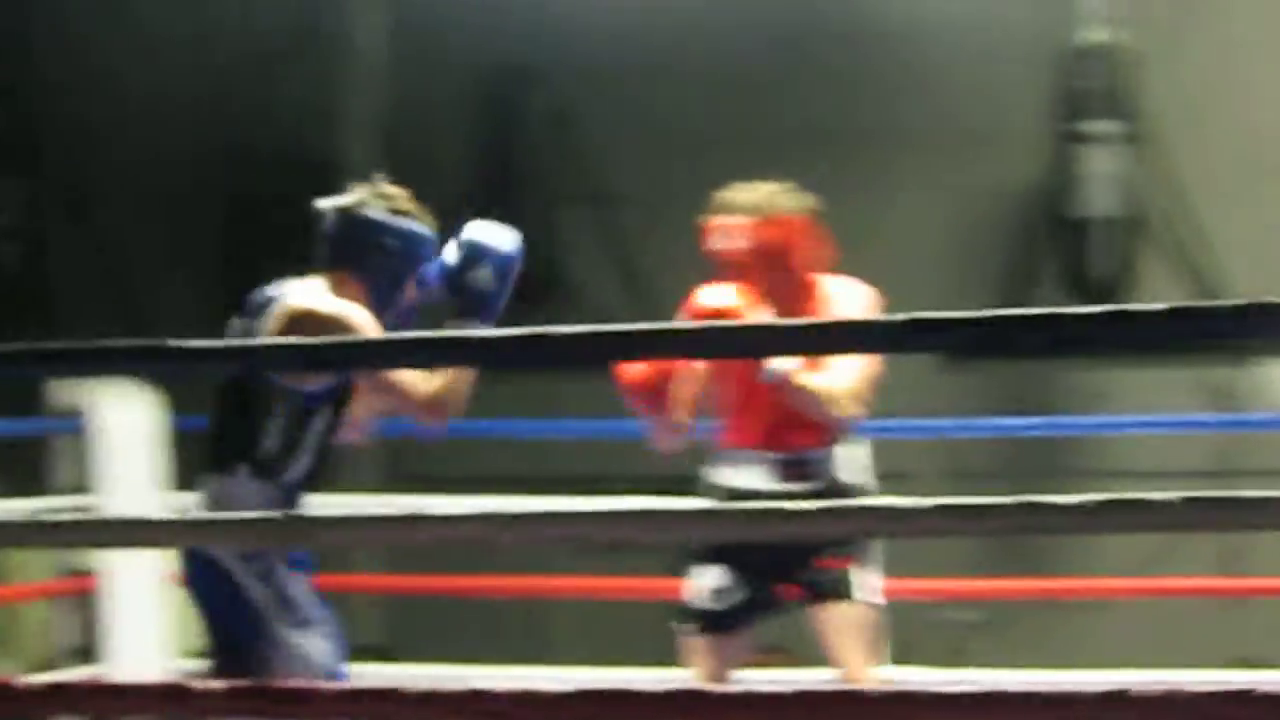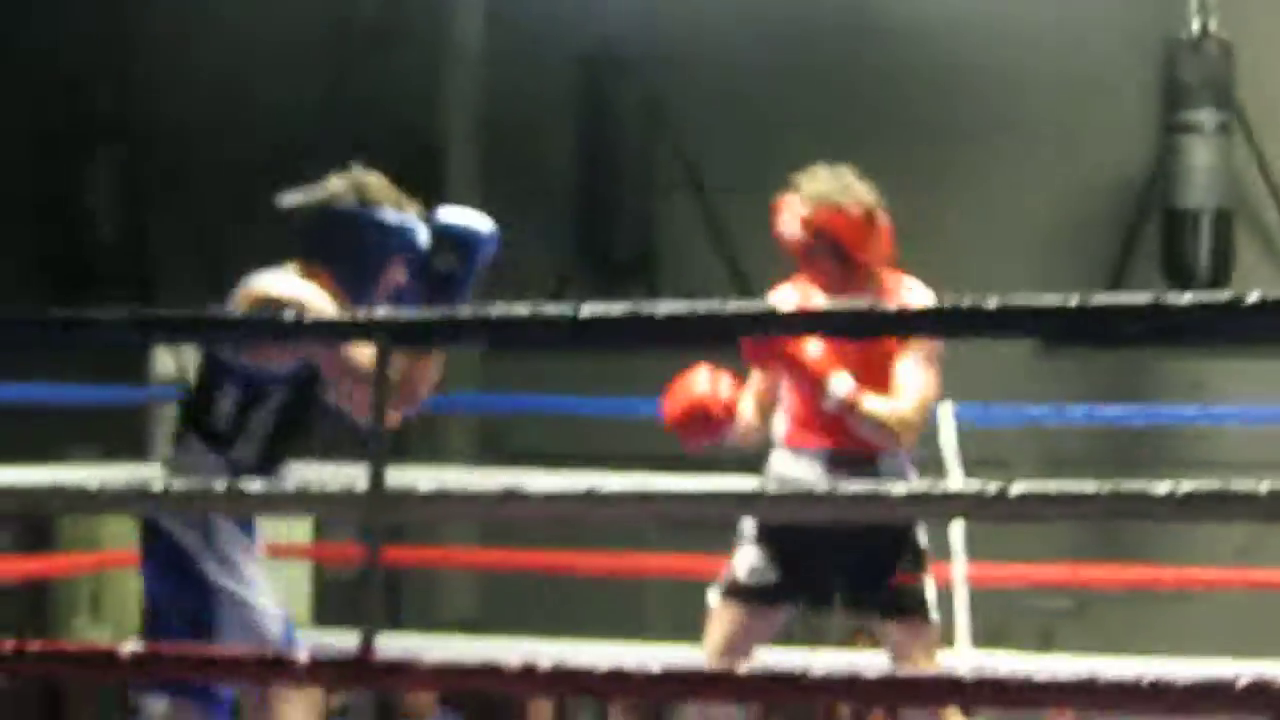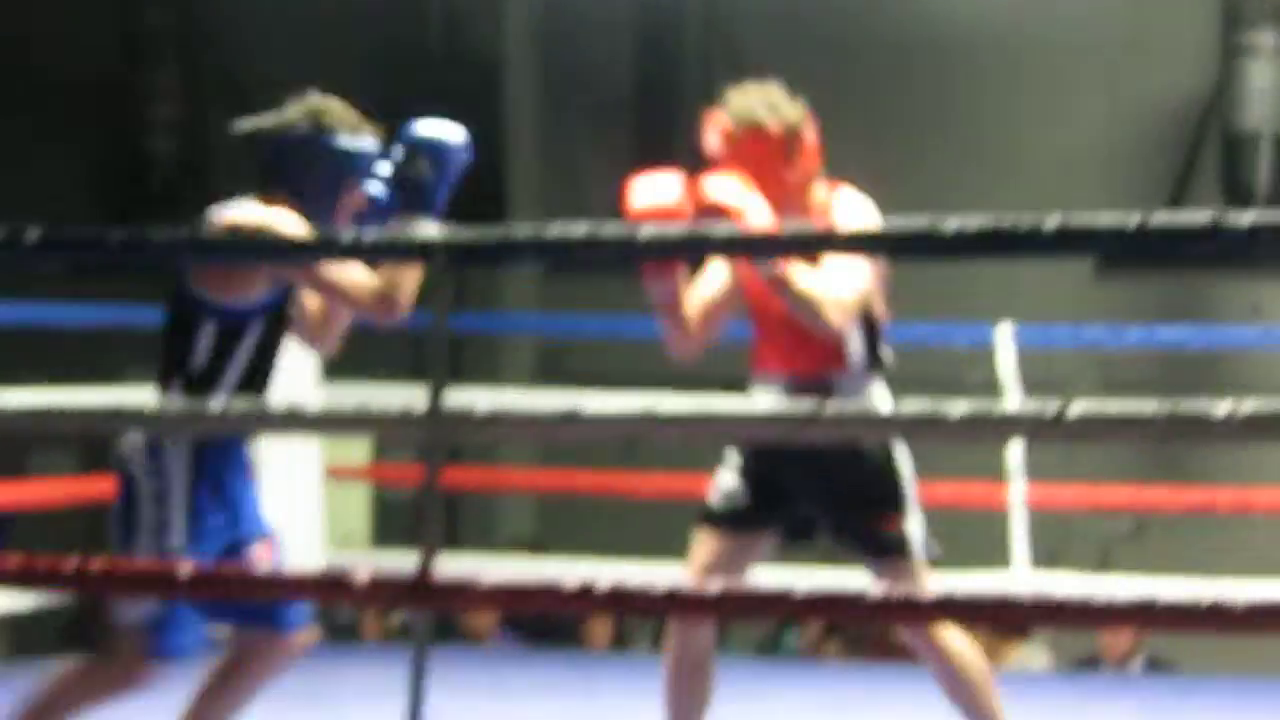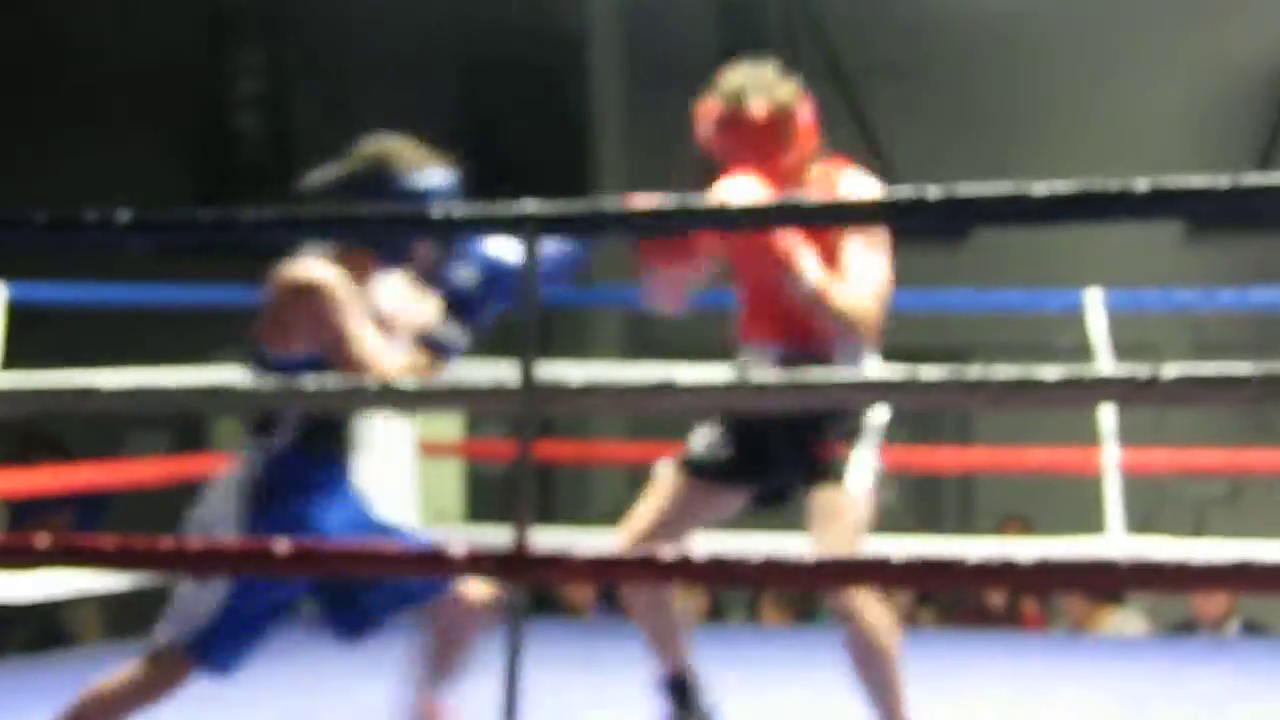
dt=0.2s
person 1, frame 1
left shoulder: (848, 300)
right shoulder: (721, 311)
left elbow: (838, 402)
right elbow: (672, 420)
right wrist: (652, 388)
left hip: (824, 497)
right hip: (743, 501)
left knee: (858, 675)
right knee: (699, 688)
person 1, frame 2
left shoulder: (909, 306)
right shoulder: (787, 302)
left elbow: (904, 427)
right elbow: (747, 425)
left wrist: (823, 377)
right wrist: (713, 416)
right knee: (711, 666)
person 1, frame 3
left shoulder: (850, 215)
right shoulder: (742, 222)
left elbow: (831, 316)
right elbow: (686, 341)
left wrist: (760, 243)
right wrist: (663, 272)
left hip: (854, 431)
left knee: (921, 623)
right knee: (691, 605)
person 1, frame 4
left shoulder: (851, 193)
right shoulder: (732, 197)
left elbow: (860, 316)
right elbow: (665, 299)
left wrist: (783, 246)
right wrist: (661, 253)
left knee: (842, 583)
right knee: (636, 550)
person 2, frame 1
left shoulder: (278, 303)
right shoulder: (329, 318)
left elbow: (347, 426)
right elbow: (436, 404)
right wrist: (477, 316)
left hip: (241, 541)
right hip: (244, 541)
person 2, frame 2
left shoulder: (307, 307)
right shoulder: (294, 302)
left elbow: (372, 407)
right elbow: (399, 400)
left wrist: (400, 316)
right wrist: (443, 303)
left hip: (213, 524)
right hip: (201, 523)
person 2, frame 3
left shoulder: (275, 239)
right shoulder: (270, 230)
left elbow: (320, 333)
right elbow: (387, 302)
left hip: (222, 464)
right hip: (181, 460)
left knee: (282, 635)
right knee: (145, 650)
person 2, frame 4
left shoulder: (374, 280)
right shoulder: (317, 284)
right elbow: (386, 379)
right wrist: (455, 320)
left hip: (328, 501)
right hip: (262, 503)
left knee: (470, 602)
right knee: (171, 665)
